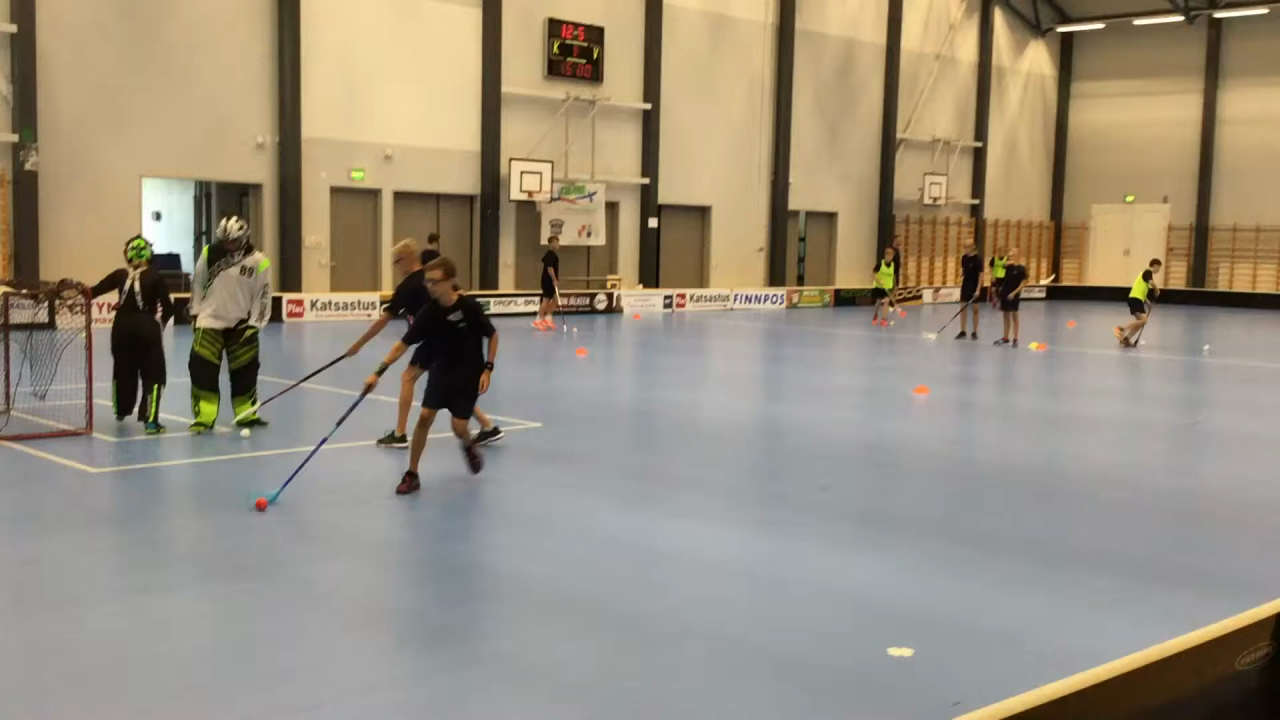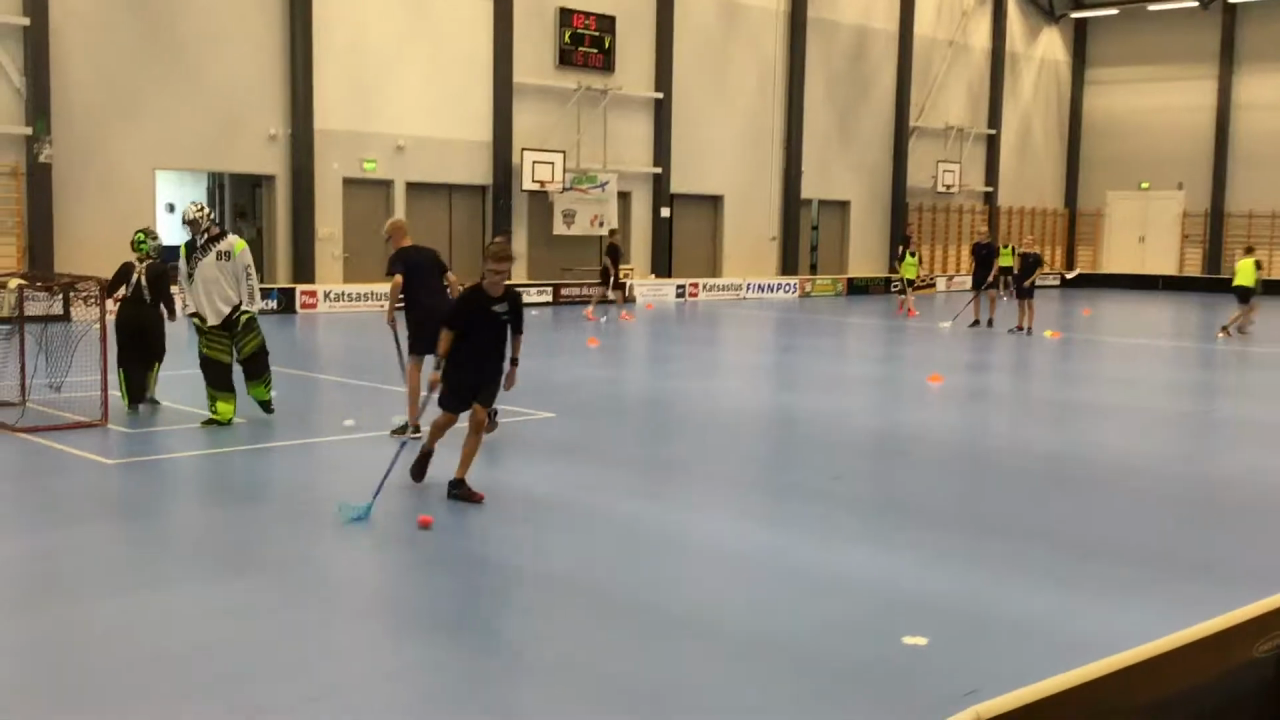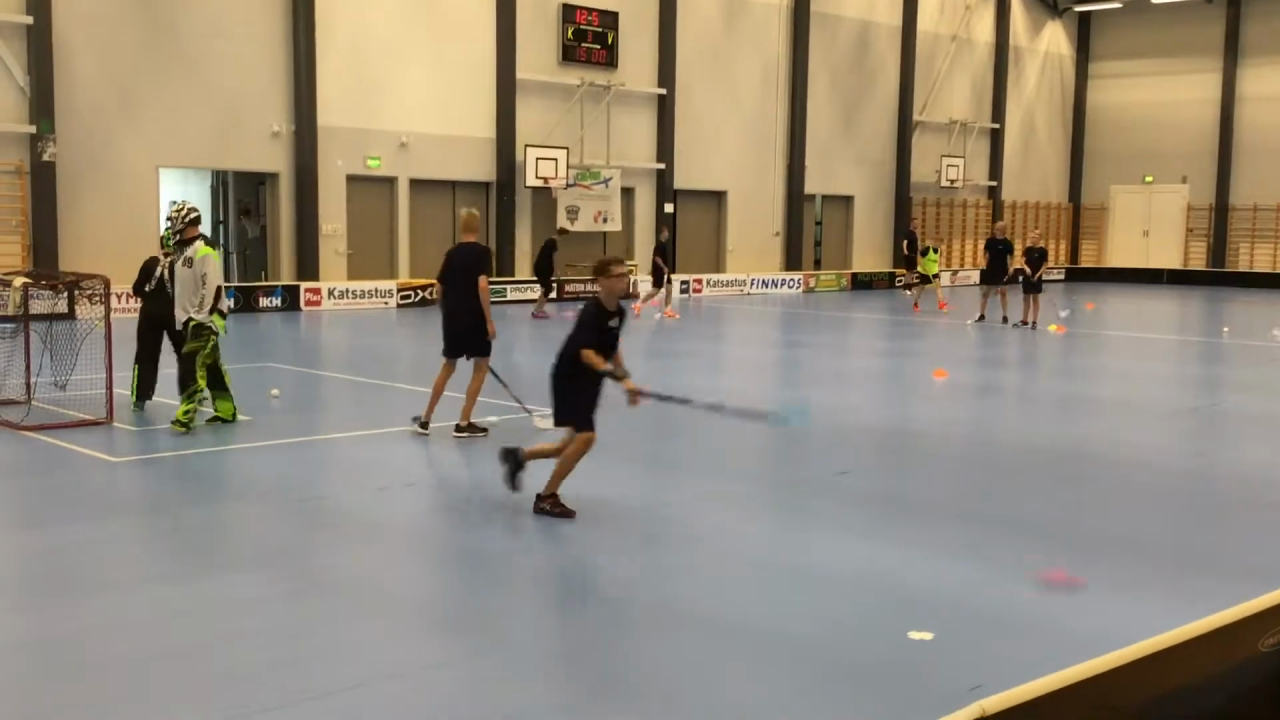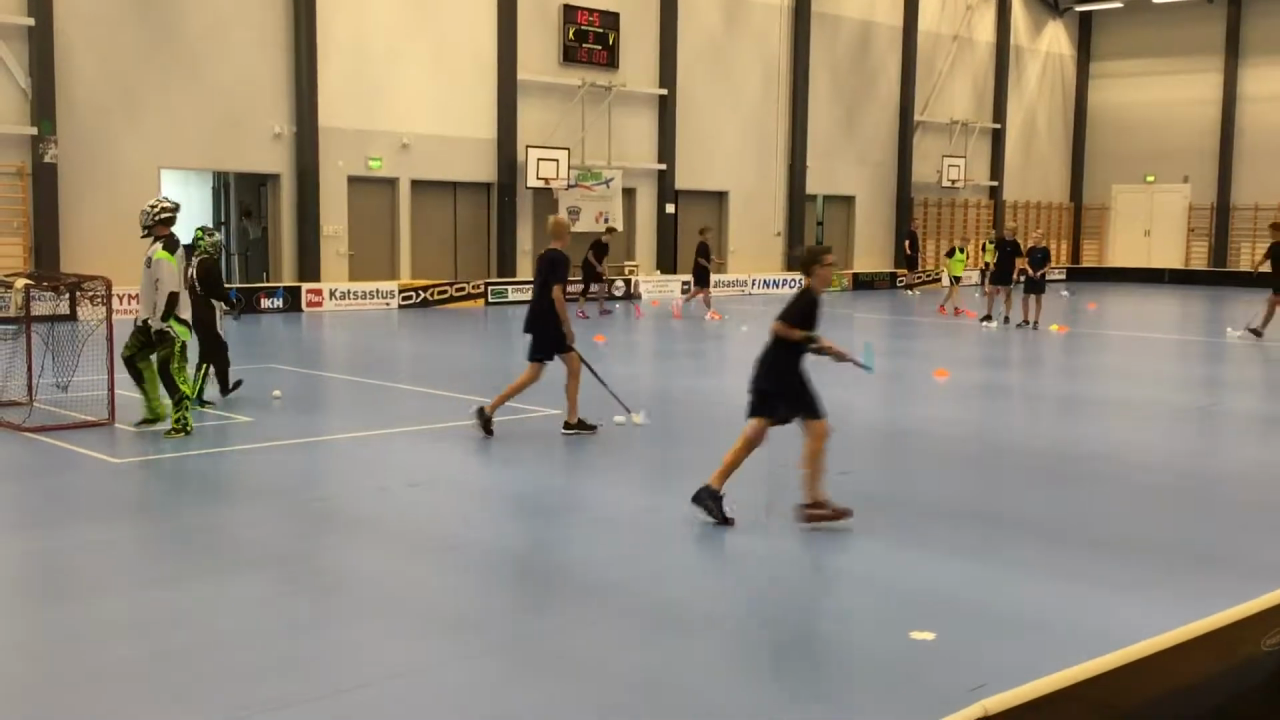
dt=0.5s
person 1, frame 1
left shoulder: (470, 307)
right shoulder: (429, 313)
left elbow: (493, 336)
right elbow: (404, 343)
left wrist: (487, 370)
right wrist: (378, 372)
left hip: (469, 372)
right hip: (442, 369)
left knee: (459, 426)
right knee: (426, 416)
left ankle: (469, 444)
right ankle: (412, 474)
person 1, frame 2
left shoulder: (513, 299)
right shoulder: (469, 297)
left elbow: (516, 333)
right elbow: (448, 331)
left wrist: (514, 365)
right wrist: (438, 367)
left hip: (491, 368)
right hip: (460, 365)
left knee: (479, 420)
right knee: (448, 419)
left ankle: (458, 482)
right ankle: (426, 450)
person 1, frame 3
left shoulder: (618, 312)
right shoulder: (592, 314)
right elbow: (586, 353)
left wrist: (626, 376)
right wrist: (620, 379)
left hip: (588, 382)
right hip: (570, 379)
left knee: (579, 442)
right knee: (583, 438)
left ankle: (518, 456)
right ankle: (546, 496)
person 1, frame 4
left shoulder: (808, 298)
right shoulder: (807, 298)
right elbow: (779, 327)
left wrist: (823, 349)
right wrist: (814, 341)
left hip: (773, 370)
right hip: (782, 372)
left knee: (754, 435)
right knee: (818, 430)
left ankle: (712, 491)
right ankle: (813, 503)
person 2, frame 1
left shoulder: (258, 261)
right shoulder: (209, 254)
left elbow: (263, 295)
right elbow: (197, 284)
left wrist: (254, 323)
right wrist: (196, 313)
left hip: (241, 324)
right hip: (210, 321)
left knee: (244, 369)
right knee: (203, 366)
left ankle: (246, 414)
right ankle: (205, 418)
person 2, frame 2
left shoulder: (234, 244)
right shoulder: (188, 249)
left elbow: (248, 277)
right elbow: (184, 282)
left wrist: (248, 308)
right wrist: (192, 311)
left hip: (237, 312)
right hip: (208, 317)
left knee: (254, 356)
right knee: (214, 365)
left ankle: (262, 395)
right ankle: (221, 412)
person 2, frame 3
left shoulder: (204, 249)
right shoulder: (182, 248)
left elbow: (213, 287)
left wrist: (202, 316)
right wrist: (182, 316)
left hip: (205, 319)
right hip: (191, 318)
left knee: (191, 363)
right knee: (210, 364)
left ankle: (186, 417)
right ankle: (226, 411)
person 2, frame 4
left shoulder: (164, 252)
right shoulder: (161, 243)
left elbow: (169, 292)
left wrist: (160, 323)
left hip: (169, 321)
right hip: (154, 317)
left knee: (171, 370)
right knee: (132, 356)
left ankle: (182, 422)
right ankle: (155, 408)
person 3, frame 1
left shoulder: (407, 286)
left elbow: (384, 319)
left wrist: (358, 344)
left knee: (408, 377)
left ankle: (400, 434)
right ankle: (488, 427)
person 3, frame 2
left shoulder: (398, 257)
right shoulder: (430, 253)
left elbow: (397, 282)
right elbow: (453, 280)
left wrist: (390, 311)
left hip: (421, 318)
right hip: (446, 315)
left knee: (415, 367)
left ankle: (413, 424)
person 3, frame 3
left shoulder: (452, 253)
right shoulder: (482, 252)
left elbow: (440, 288)
right elbow: (482, 285)
right wrist: (489, 321)
left hip: (453, 319)
right hip: (474, 320)
left knee: (448, 367)
right knee: (480, 368)
left ankle: (425, 420)
right ankle: (463, 424)
person 3, frame 4
left shoulder: (543, 257)
right shoulder: (560, 259)
right elbow: (557, 294)
right wrist: (567, 326)
left hip: (542, 321)
right hip: (546, 324)
left knee: (574, 364)
right knee: (532, 374)
left ankle: (572, 421)
right ankle: (488, 411)
person 4, frame 1
left shoulder: (120, 275)
right shoulder: (154, 277)
left elbow: (94, 292)
right elbow: (168, 307)
right wrist: (162, 321)
left hip: (122, 326)
right hip: (147, 328)
left knee: (123, 371)
right knee: (154, 374)
left ankle: (121, 410)
right ankle: (150, 421)
person 4, frame 2
left shoulder: (126, 267)
right shoulder: (159, 269)
left elbow: (109, 291)
right elbow: (166, 296)
left wrist: (106, 284)
right wrist: (171, 312)
left hip: (127, 317)
right hip: (151, 318)
left knee: (128, 360)
right knee: (154, 356)
left ankle: (132, 401)
right ankle: (146, 394)
person 4, frame 3
left shoulder: (151, 262)
left elbow: (137, 289)
left hip: (150, 312)
right hip: (173, 313)
left knee: (145, 356)
left ankle: (140, 399)
person 4, frame 4
left shoulder: (192, 263)
right shoulder: (211, 263)
left elbow: (186, 290)
right elbow: (219, 291)
right wrist: (232, 305)
left hip: (196, 310)
right hip: (208, 312)
left knee: (219, 349)
right knee: (210, 353)
left ankle: (225, 386)
right ankle: (196, 395)
